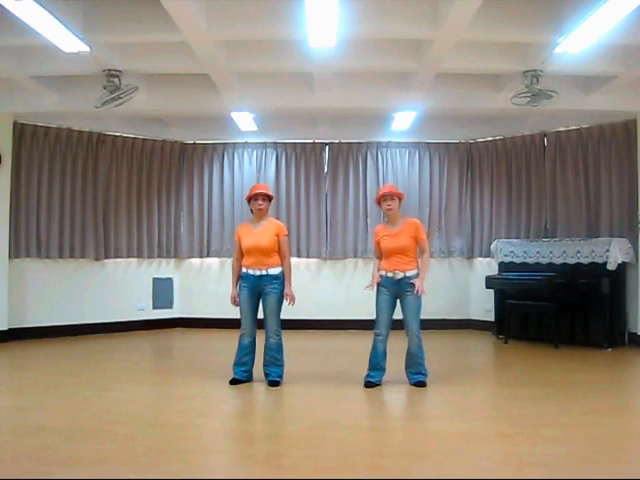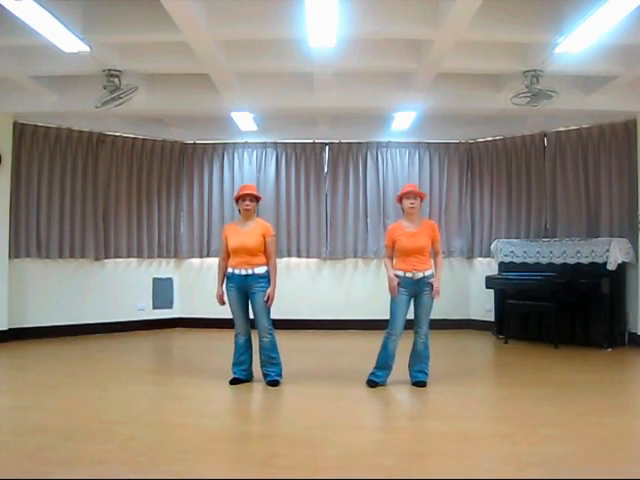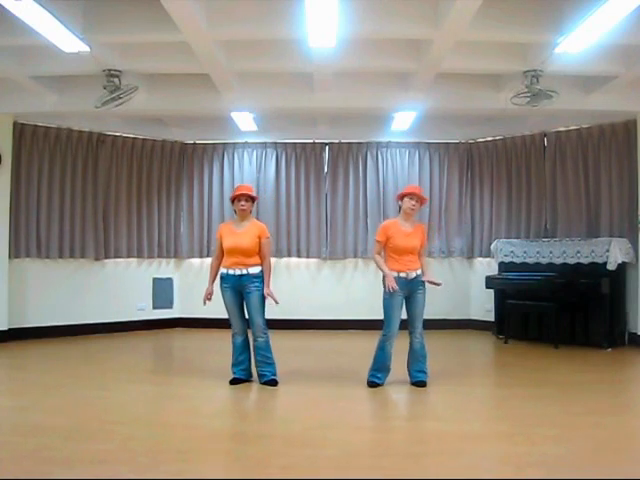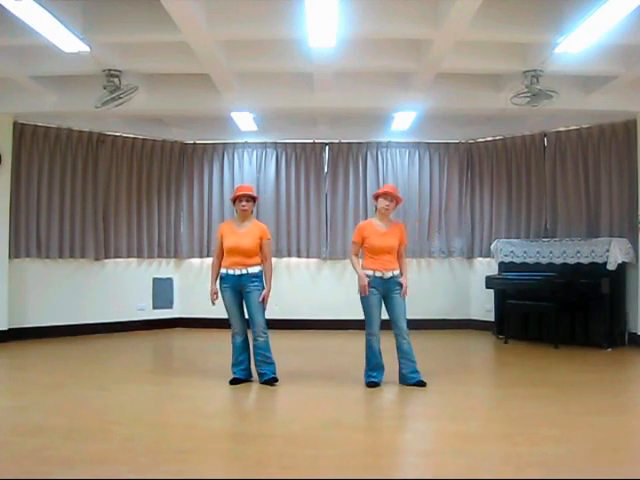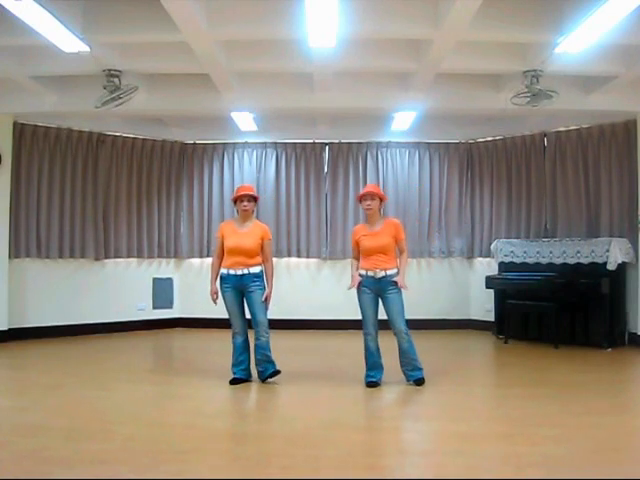
dt=0.5s
person 1, frame 1
left shoulder: (414, 225)
right shoulder: (378, 230)
left elbow: (425, 252)
left wrist: (421, 278)
right wrist: (375, 274)
left hip: (409, 281)
right hip: (386, 283)
left knee: (413, 331)
right knee: (381, 331)
left ankle: (417, 374)
right ankle: (374, 375)
person 1, frame 2
left shoulder: (431, 226)
right shoulder: (394, 229)
left elbow: (438, 254)
right elbow: (388, 257)
left wrist: (437, 277)
right wrist: (390, 275)
left hip: (425, 281)
right hip: (403, 282)
left knee: (422, 331)
right knee: (395, 330)
left ankle: (419, 374)
right ankle: (379, 374)
person 1, frame 3
left shoulder: (421, 229)
right shoulder: (387, 226)
right elbow: (376, 254)
left wrist: (425, 274)
right wrist: (387, 273)
left hip: (416, 282)
right hip: (395, 282)
left knee: (416, 331)
right knee: (390, 331)
left ankle: (418, 374)
right ankle: (377, 375)
person 1, frame 4
left shoulder: (399, 228)
right shoulder: (363, 227)
left elbow: (401, 256)
right elbow: (354, 255)
left wrist: (404, 277)
right wrist: (360, 274)
left hip: (393, 281)
right hip: (371, 281)
left knee: (402, 329)
right knee: (373, 331)
left ankle: (410, 375)
right ankle: (374, 375)
person 1, frame 5
left shoulder: (394, 224)
right shoulder: (358, 231)
left elbow: (403, 252)
left wrist: (401, 275)
right wrist: (354, 274)
left hip: (389, 280)
right hip: (366, 281)
left knee: (400, 328)
right knee: (369, 331)
left ankle: (414, 372)
right ankle: (373, 375)
person 2, frame 1
left shoulder: (277, 227)
right shoulder: (241, 229)
left elbow: (285, 258)
right elbow: (237, 260)
left wrist: (288, 285)
right wrist: (234, 287)
left hip: (272, 279)
right hip: (248, 280)
left knee: (272, 330)
right knee: (246, 329)
left ankle: (274, 374)
right ankle: (242, 372)
person 2, frame 2
left shoulder: (264, 227)
right shoulder: (228, 229)
left elbow: (271, 259)
right elbow: (223, 259)
left wrist: (272, 286)
right wrist: (219, 286)
left hip: (258, 279)
right hip: (234, 280)
left knee: (264, 328)
right knee: (240, 329)
left ankle: (272, 373)
right ankle: (242, 372)
person 2, frame 3
left shoulder: (260, 228)
right shoulder: (223, 228)
left elbow: (266, 260)
right elbow: (217, 258)
left wrist: (267, 286)
right wrist: (210, 284)
left hip: (253, 279)
right hip: (229, 280)
left knee: (259, 328)
right knee: (237, 329)
left ankle: (267, 373)
right ankle: (241, 372)
person 2, frame 4
left shoulder: (261, 229)
right shoulder: (224, 228)
left elbow: (267, 260)
right elbow: (217, 258)
left wrist: (268, 287)
right wrist: (213, 283)
left hip: (252, 279)
right hip: (228, 279)
left knee: (259, 327)
right knee: (237, 329)
left ankle: (266, 372)
right ankle: (241, 372)
person 2, frame 5
left shoulder: (262, 229)
right shoulder: (224, 227)
left elbow: (267, 261)
right elbow: (217, 257)
left wrist: (269, 287)
right wrist: (213, 283)
left hip: (253, 279)
right hip: (229, 280)
left knee: (261, 325)
right knee: (237, 329)
left ankle: (266, 369)
right ankle: (241, 372)
